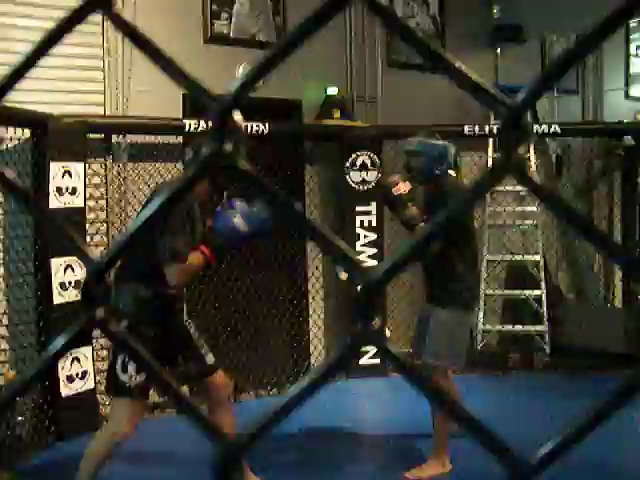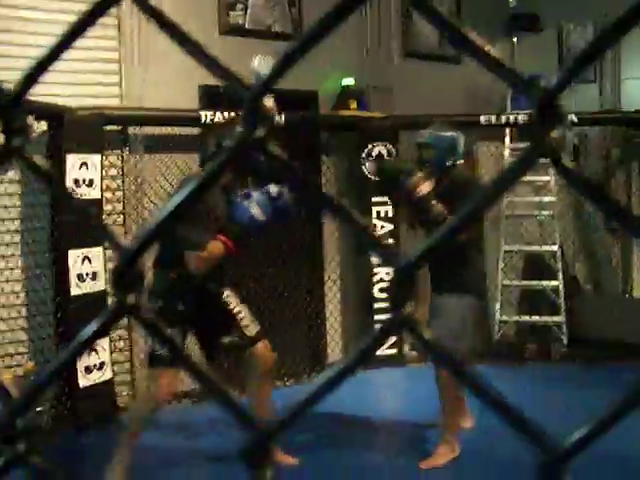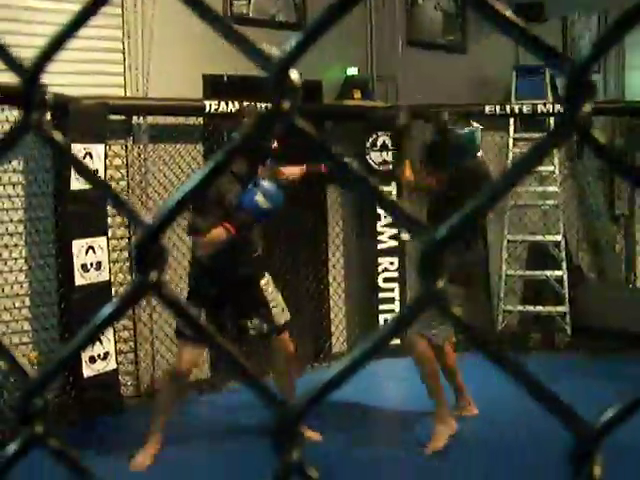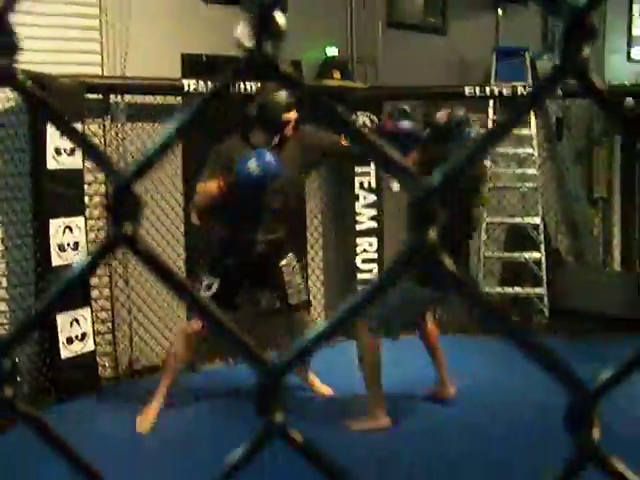
dt=0.3s
person 1, frame 1
left shoulder: (199, 199)
right elbow: (176, 277)
left wrist: (240, 221)
right wrist: (217, 242)
left hip: (167, 311)
right hip: (138, 312)
left knee: (220, 389)
right knee: (124, 424)
person 1, frame 2
left shoulder: (226, 187)
right shoulder: (198, 193)
right elbow: (197, 263)
left wrist: (266, 201)
right wrist: (236, 231)
left hip: (209, 288)
right hip: (173, 293)
left knee: (263, 358)
right knee: (163, 389)
person 1, frame 3
left shoulder: (256, 167)
right shoulder: (214, 182)
left elbow: (282, 173)
right elbow: (201, 248)
right wrist: (239, 220)
left hip: (250, 272)
right hip: (210, 278)
left knee: (285, 349)
right knee: (185, 363)
right ankle: (155, 438)
person 1, frame 4
left shoulder: (301, 140)
right shoulder: (230, 149)
left elbow: (346, 143)
right elbow: (197, 202)
right wrist: (232, 180)
left hip: (275, 249)
right hip: (233, 249)
left knee: (302, 319)
right knee: (195, 327)
left ankle: (305, 374)
right ankle: (158, 399)
person 2, frame 1
left shoulder: (452, 191)
right shoulder: (434, 190)
left elbow: (432, 243)
right elbow: (422, 233)
left wrist: (404, 206)
right wrist: (401, 204)
left hip: (455, 293)
right hip: (439, 290)
left knee: (437, 369)
right knee: (424, 356)
right ankle: (446, 424)
person 2, frame 2
left shoulder: (464, 181)
right shoulder: (437, 181)
left elbow: (460, 234)
right elbow: (421, 224)
left wrist: (428, 202)
right wrist: (395, 185)
left hip: (461, 282)
right hip: (443, 279)
right knee: (443, 352)
left ankle: (449, 442)
right ankle: (462, 414)
person 2, frame 3
left shoulder: (469, 169)
right shoulder: (470, 167)
left elbow: (414, 180)
left hip: (454, 268)
right hip: (450, 267)
left knee: (414, 336)
right knee: (436, 337)
left ankle: (445, 418)
right ankle: (464, 402)
person 2, frame 4
left shoulder: (447, 159)
right shoulder: (472, 168)
left elbow: (407, 166)
left hip: (425, 264)
right hip: (446, 262)
left knee: (366, 326)
right knee: (419, 314)
left ankle: (378, 412)
right ankle: (444, 384)
